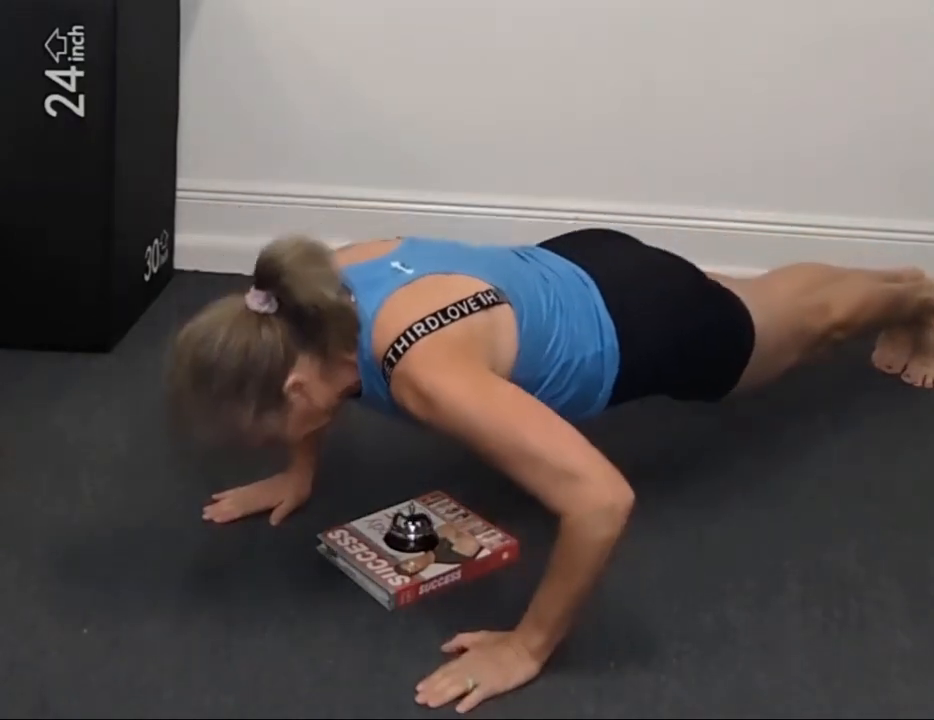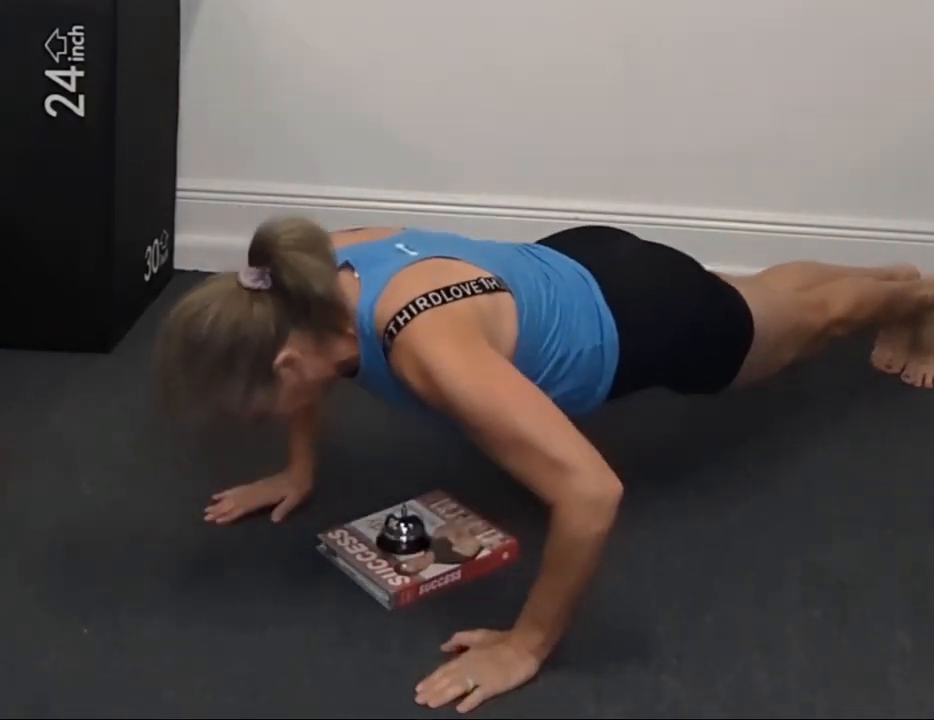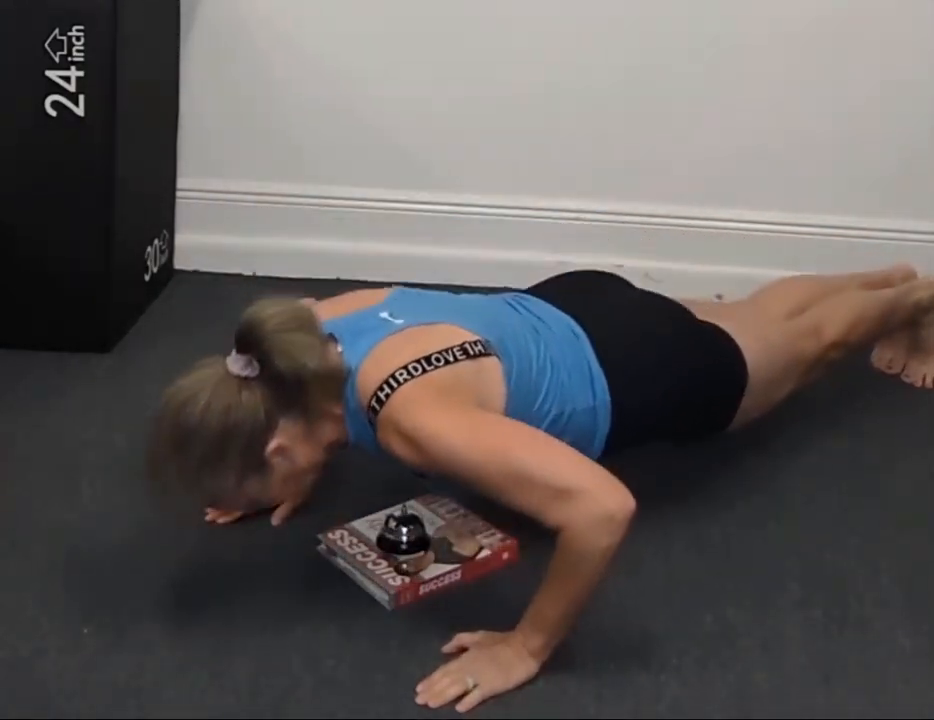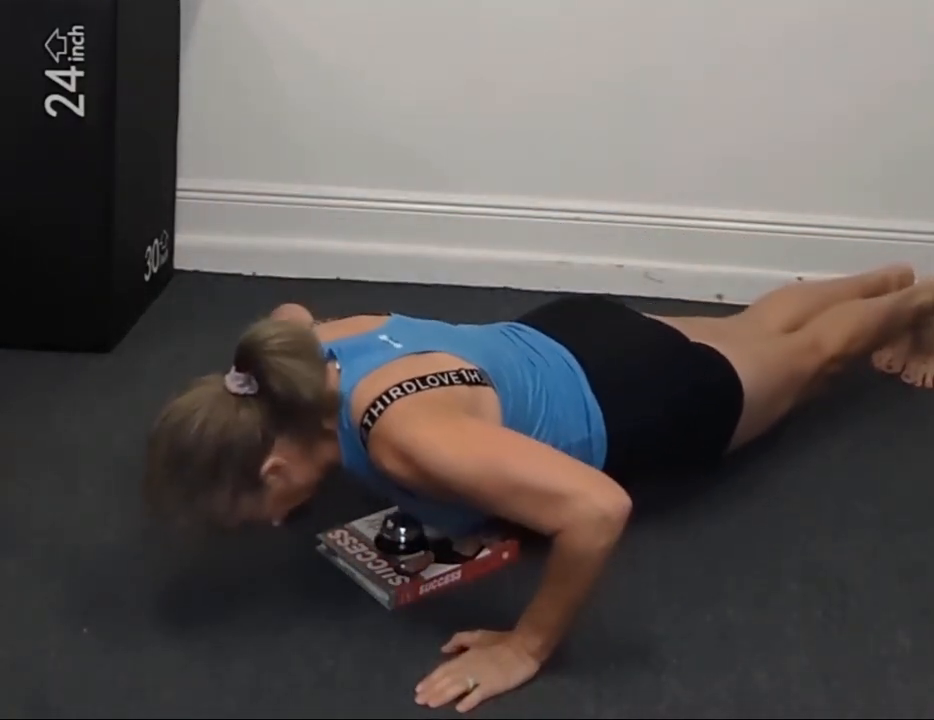
dt=1s
person 1, frame 1
left shoulder: (423, 371)
right shoulder: (312, 299)
left elbow: (604, 501)
left wrist: (527, 647)
right wrist: (299, 474)
left hip: (644, 328)
right hip: (577, 276)
left knee: (816, 321)
right knee: (764, 294)
person 1, frame 2
left shoulder: (426, 351)
right shoulder: (317, 274)
left elbow: (594, 492)
right elbow: (303, 347)
left wrist: (526, 645)
right wrist: (300, 470)
left hip: (642, 322)
right hip: (574, 269)
left knee: (814, 316)
right knee: (762, 290)
person 1, frame 3
left shoulder: (409, 416)
right shoulder: (305, 338)
left elbow: (604, 508)
left wrist: (524, 648)
right wrist: (299, 483)
left hip: (636, 374)
right hip: (566, 315)
left knee: (811, 337)
right knee: (755, 313)
person 1, frame 4
left shoulder: (404, 436)
right shoulder: (300, 362)
left elbow: (601, 509)
left wrist: (525, 647)
right wrist: (301, 453)
left hip: (632, 405)
right hip: (563, 339)
left knee: (805, 352)
right knee: (749, 327)
